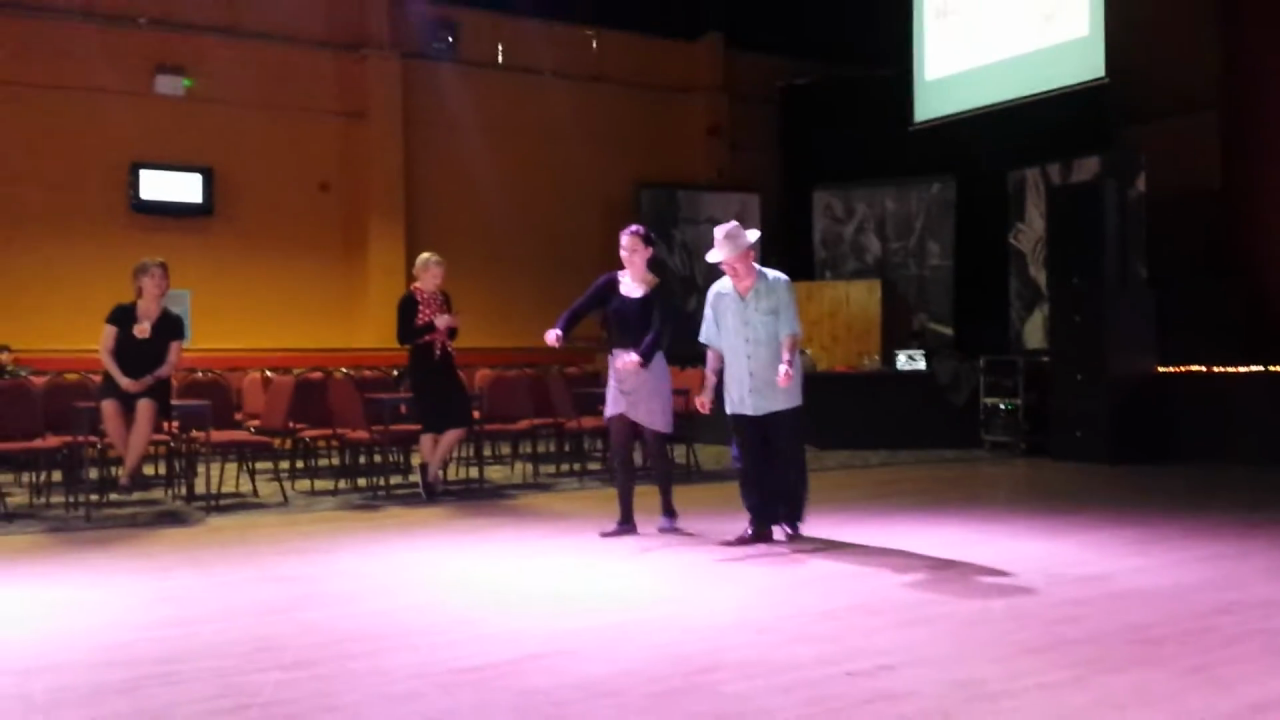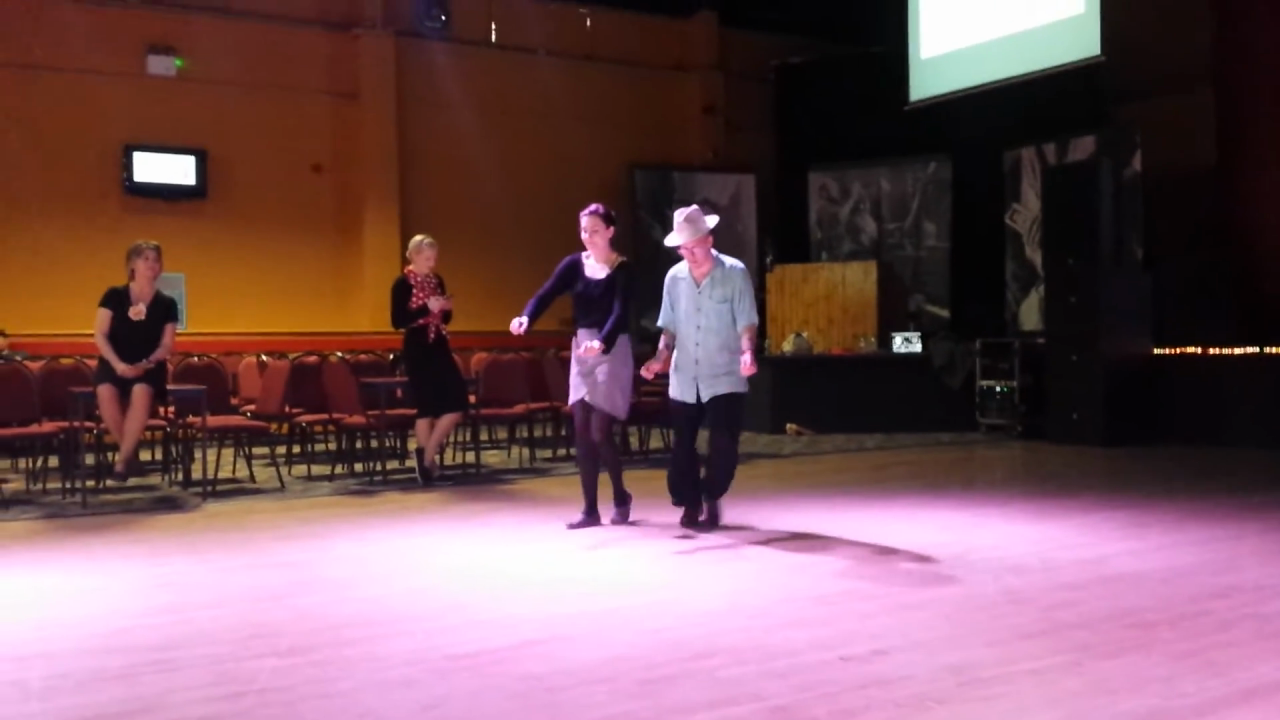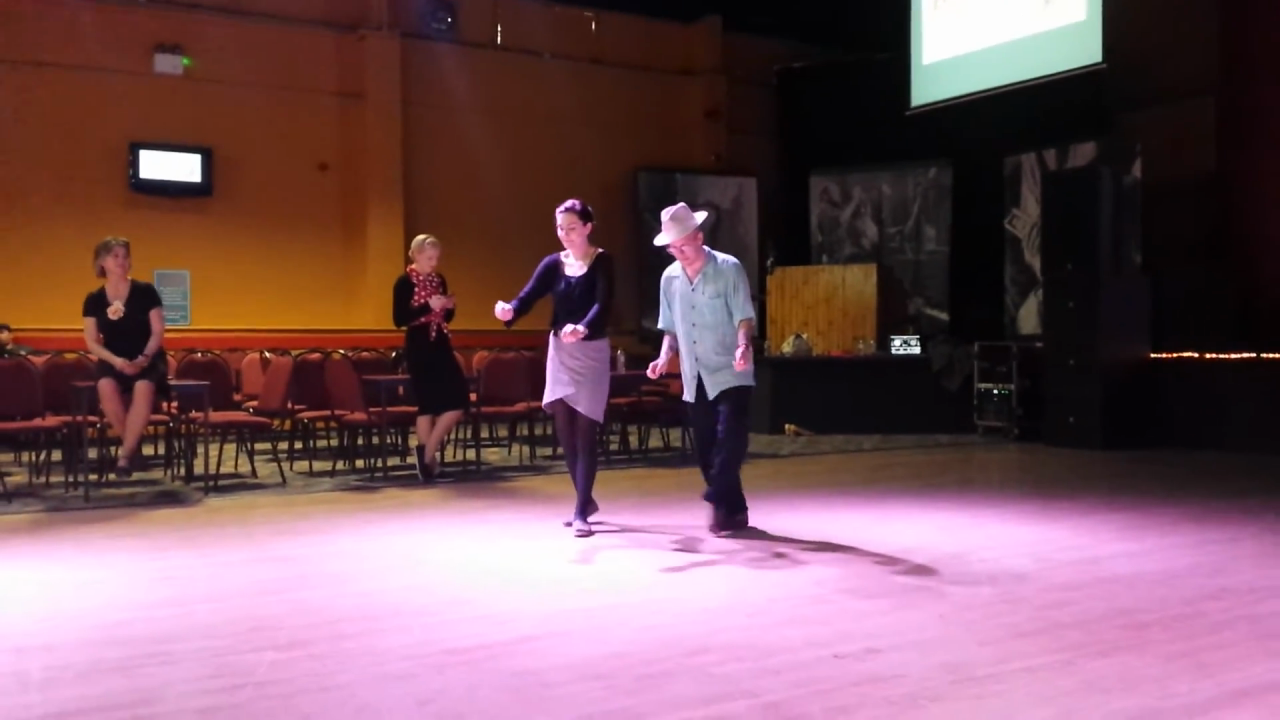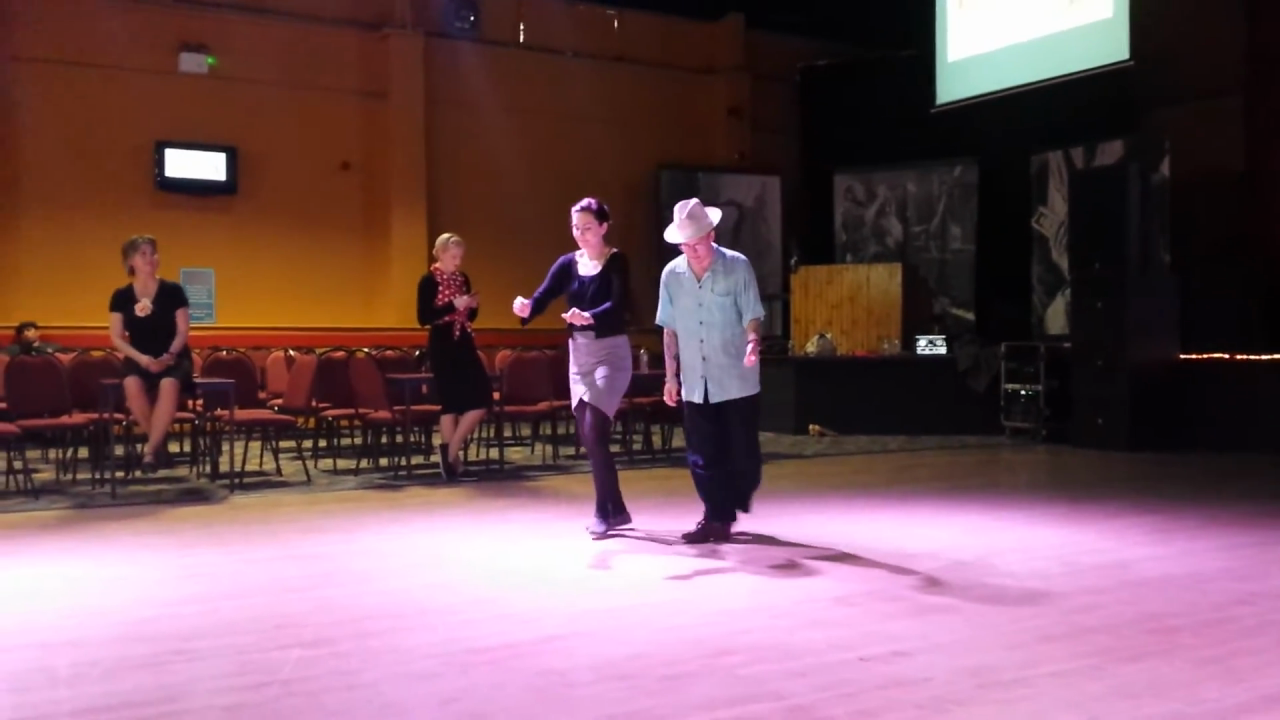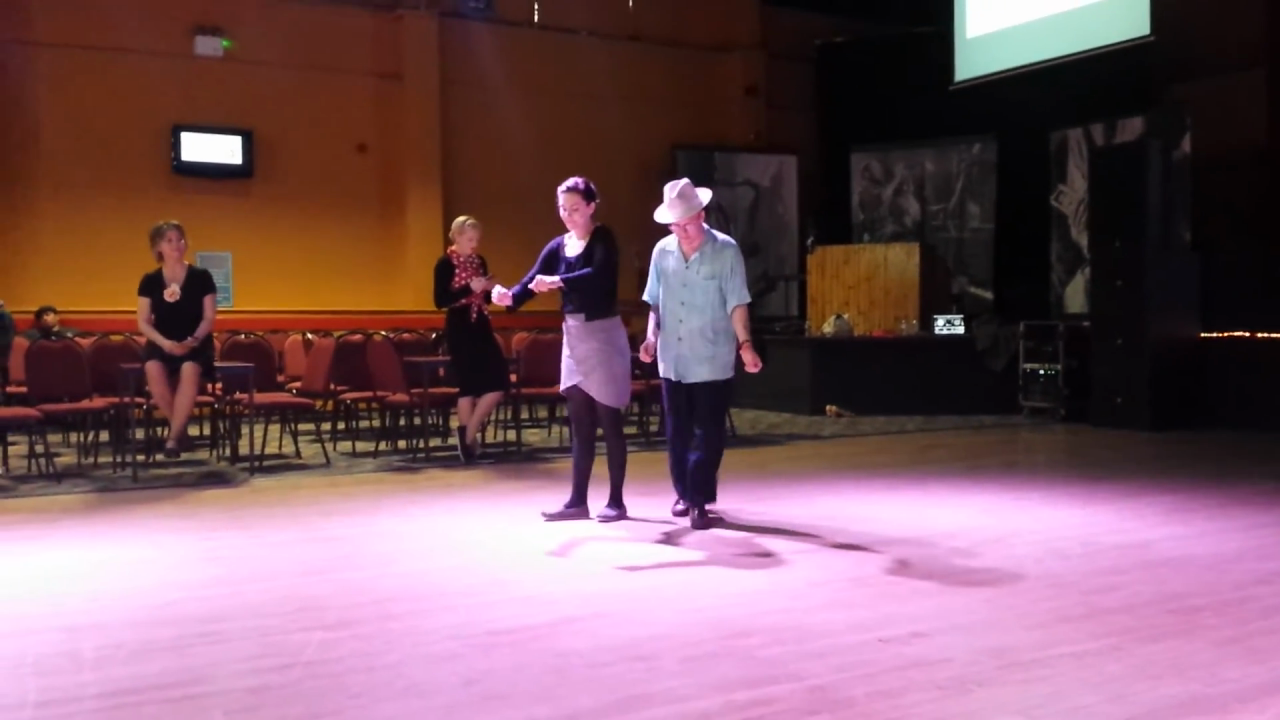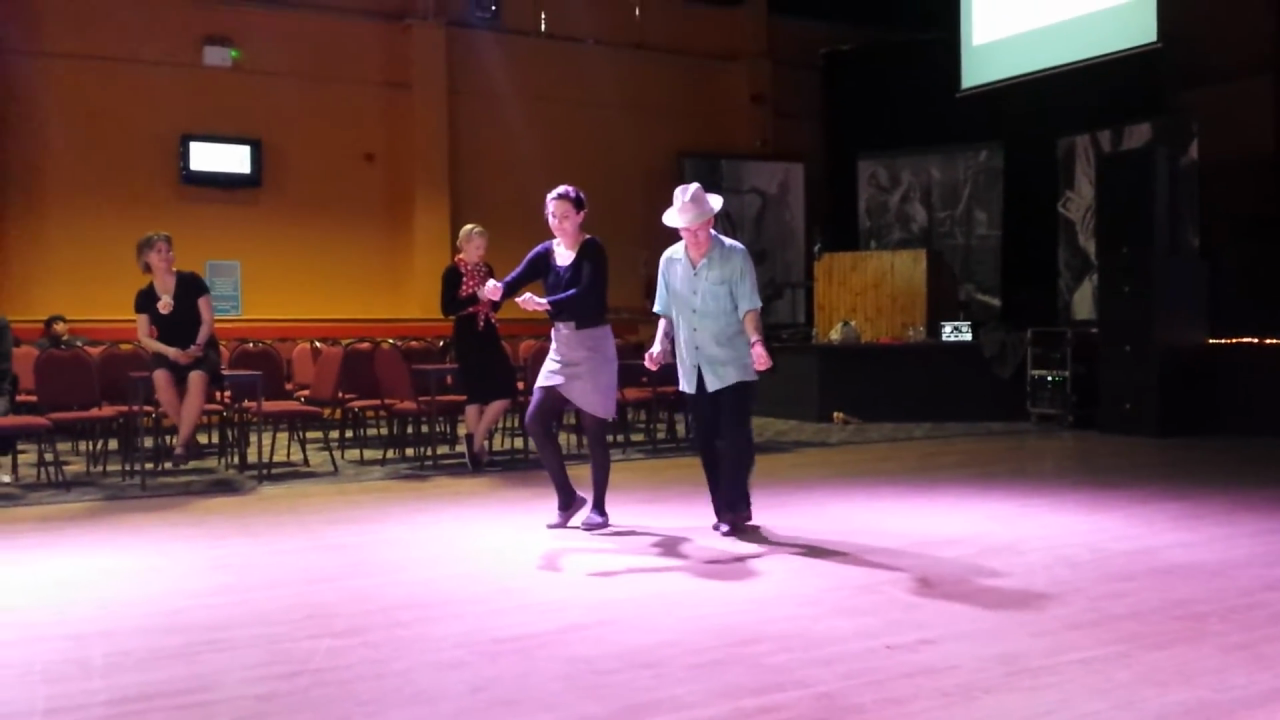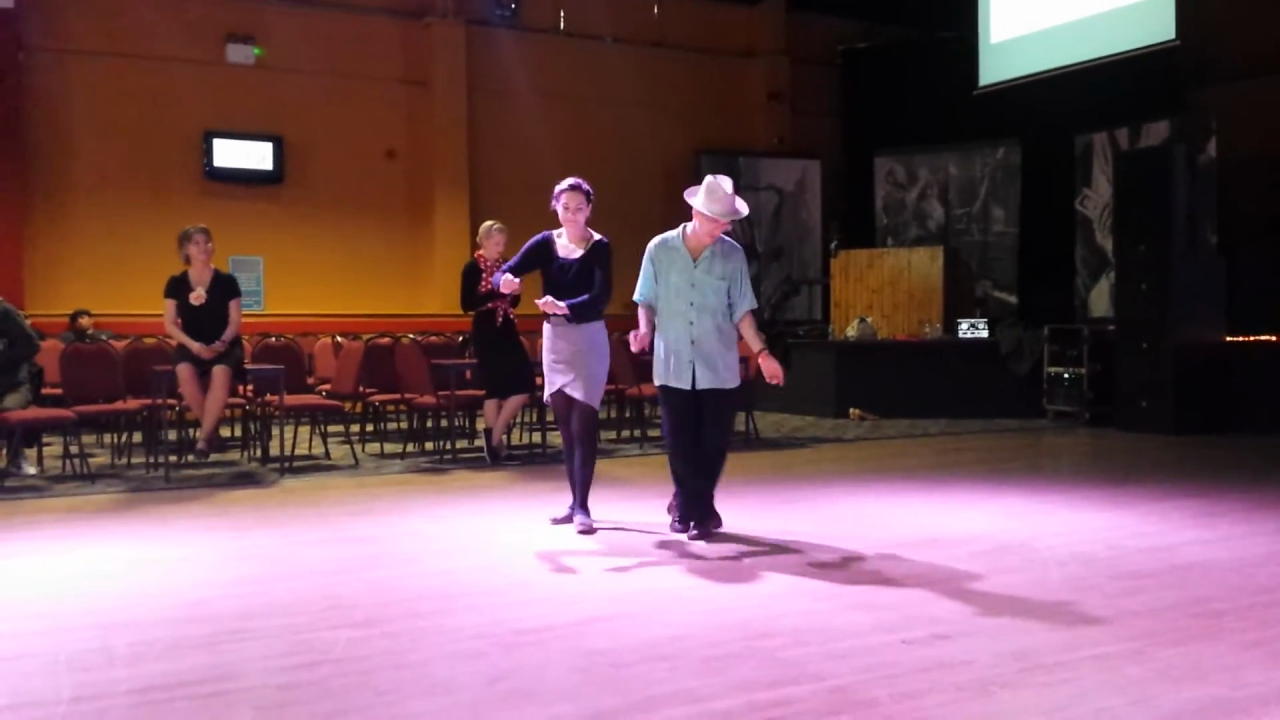
dt=0.7s
person 1, frame 1
left shoulder: (778, 285)
right shoulder: (717, 294)
left elbow: (789, 332)
right elbow: (714, 345)
left wrist: (786, 363)
right wrist: (708, 387)
left hip: (779, 393)
right hip: (740, 395)
left knee: (788, 458)
right knee: (750, 462)
left ankle: (789, 518)
right ankle: (760, 523)
person 1, frame 2
left shoulder: (735, 273)
right shoulder: (674, 278)
left elbow: (746, 323)
right elbow: (670, 327)
left wrist: (747, 352)
right wrist: (660, 358)
left hip: (724, 376)
right hip: (684, 378)
left knee: (723, 440)
right knee: (683, 446)
left ankle: (711, 498)
right ankle: (690, 504)
person 1, frame 3
left shoulder: (729, 269)
right shoulder: (669, 278)
left elbow: (743, 317)
left wrist: (743, 347)
right wrist: (664, 358)
left hip: (729, 375)
right hip: (694, 378)
left knee: (729, 438)
right knee: (708, 448)
left ankle: (727, 507)
right ankle: (728, 508)
person 1, frame 4
left shoulder: (737, 267)
right shoulder: (671, 274)
left elbow: (752, 315)
right elbow: (670, 329)
left wrist: (752, 342)
right wrist: (671, 375)
left hip: (736, 378)
right hip: (695, 382)
left knee: (742, 451)
right knee: (703, 454)
left ankle: (731, 510)
right ankle: (716, 518)
person 1, frame 5
left shoulder: (726, 250)
right shoulder: (662, 252)
left elbow: (736, 303)
left wrist: (745, 344)
right wrist: (651, 336)
left hip: (712, 361)
right hip: (673, 360)
left knee: (707, 433)
right knee: (678, 432)
left ankle: (699, 500)
right ankle: (684, 493)
person 1, frame 6
left shoulder: (735, 256)
right shoulder: (669, 260)
left elbow: (748, 308)
right elbow: (666, 313)
left wrist: (756, 343)
right wrist: (660, 345)
left hip: (732, 365)
right hip: (692, 368)
left knee: (734, 437)
right knee: (706, 441)
left ankle: (732, 508)
right ankle: (735, 506)
person 1, frame 7
left shoulder: (733, 255)
right shoulder: (660, 248)
left elbow: (742, 311)
right elbow: (645, 301)
left wrist: (761, 353)
right wrist: (644, 328)
left hip: (718, 367)
right hip: (672, 366)
left knee: (712, 443)
right knee: (681, 442)
left ankle: (687, 506)
right ankle: (699, 512)
person 2, frame 1
left shoulder: (658, 290)
right shoulder: (610, 282)
left elbow: (659, 331)
right elbow: (581, 308)
left wrist: (640, 357)
right wrist: (560, 330)
left hip: (650, 369)
right hip: (618, 370)
left knee: (654, 445)
right knee: (620, 447)
left ankle: (668, 511)
right ankle: (625, 518)
person 2, frame 2
left shoulder: (622, 269)
right shoulder: (574, 264)
left elbow: (620, 312)
right elbow: (547, 294)
left wrist: (602, 342)
right wrist: (526, 318)
left hip: (612, 351)
right hip: (581, 352)
left knee: (601, 431)
right knee: (582, 434)
left ankle: (620, 496)
right ankle: (591, 510)
person 2, frame 3
left shoulder: (602, 262)
right shoulder: (553, 263)
left elbow: (603, 305)
right elbow: (528, 297)
left wrist: (582, 328)
right wrist: (509, 311)
left hip: (592, 353)
right hip: (560, 352)
left knee: (585, 434)
right knee: (565, 432)
left ankle: (581, 511)
right ankle: (585, 501)
person 2, frame 4
left shoulder: (616, 261)
right shoulder: (567, 264)
left elbow: (618, 305)
right elbow: (543, 297)
left wrist: (589, 317)
right wrist: (526, 307)
left hip: (610, 351)
right hip: (579, 353)
left knee: (594, 431)
right knee: (589, 437)
left ankle: (603, 512)
right ankle: (617, 509)
person 2, frame 5
left shoulder: (602, 237)
right shoulder: (557, 247)
left elbow: (598, 276)
right elbow: (531, 282)
left wrist: (557, 282)
right wrist: (509, 296)
left hip: (604, 334)
right hip: (573, 336)
left knee: (609, 420)
right knee: (580, 422)
left ankle: (616, 501)
right ankle: (578, 500)
person 2, frame 6
left shoulder: (592, 249)
right shoulder: (545, 253)
left elbow: (586, 294)
right elbow: (515, 281)
left wrist: (544, 303)
right wrist: (497, 290)
left hip: (593, 345)
right hip: (560, 346)
left knee: (594, 431)
right knee: (536, 421)
left ankle: (598, 507)
right ankle: (567, 498)
person 2, frame 7
left shoulder: (599, 247)
right shoulder: (544, 243)
left elbow: (602, 295)
right elbow: (506, 272)
left wrist: (565, 307)
right wrist: (505, 282)
left hip: (588, 338)
right hip: (554, 337)
left knee: (583, 424)
right knee: (566, 425)
left ankle: (582, 507)
right ankle: (575, 503)
person 3, frame 1
left shoulder: (443, 298)
right shoulder: (409, 300)
right elbow: (403, 338)
left wrist: (453, 326)
right wrist: (432, 325)
left hip: (444, 363)
right hip: (422, 365)
left knee: (461, 419)
right knee: (431, 421)
left ankle: (431, 469)
right ankle: (430, 475)
person 3, frame 2
left shoulder: (437, 281)
right shoulder: (403, 283)
right elbow: (397, 321)
left wrist: (447, 309)
right wrist: (426, 308)
left hip: (439, 346)
right hip: (417, 349)
left knee: (457, 402)
right knee: (426, 406)
left ankle: (427, 455)
right ankle: (426, 461)
person 3, frame 3
left shoulder: (439, 280)
right shoulder: (405, 282)
right elbow: (399, 320)
left wrist: (449, 307)
right wrist: (428, 306)
left hip: (441, 345)
right hip: (419, 347)
left knee: (458, 399)
right knee: (428, 403)
left ankle: (427, 453)
right ankle: (427, 459)
person 3, frame 4
left shoulder: (463, 279)
right shoulder: (429, 281)
right elbow: (424, 318)
left wrist: (473, 306)
right wrist: (452, 305)
left hip: (464, 343)
right hip: (443, 345)
left knee: (481, 399)
right knee: (451, 402)
left ankle: (450, 453)
right ankle: (451, 459)
person 3, frame 5
left shoulder: (479, 261)
right shoulder: (445, 264)
right elbow: (440, 301)
left wrist: (489, 289)
right wrist: (469, 288)
left hip: (481, 326)
right hip: (459, 328)
left knee: (498, 382)
right knee: (468, 385)
left ankle: (468, 435)
right ankle: (468, 441)
person 3, frame 6
left shoulder: (487, 269)
right shoulder: (453, 272)
right elbow: (447, 309)
right wrist: (476, 296)
left hip: (488, 333)
right hip: (467, 336)
left knee: (505, 389)
right knee: (476, 392)
left ankle: (476, 442)
right ankle: (475, 448)
person 3, frame 7
left shoulder: (506, 266)
right shoulder: (472, 268)
right elbow: (467, 305)
left wrist: (515, 294)
right wrist: (496, 292)
left hip: (507, 329)
right hip: (486, 331)
left knee: (524, 384)
right knee: (495, 387)
left ankle: (495, 437)
right ankle: (494, 443)
person 4, frame 1
left shoulder: (173, 321)
right shoulder: (121, 313)
left elbow: (171, 363)
right elbow: (105, 352)
left wrist: (149, 380)
right wrist: (121, 379)
left hip: (153, 383)
right hip: (119, 380)
left knee: (145, 408)
right knee: (109, 407)
left ankle: (127, 471)
right ankle: (132, 465)
person 4, frame 2
left shoulder: (167, 304)
right shoulder: (114, 295)
left elbow: (167, 345)
right elbow: (100, 336)
left wrist: (146, 363)
right wrist: (117, 364)
left hip: (148, 367)
right hip: (113, 363)
left knee: (141, 393)
right knee: (106, 392)
left ankle: (123, 458)
right ankle: (128, 450)
person 4, frame 3
left shoulder: (146, 292)
right shoulder: (94, 300)
left elbow: (158, 332)
right elbow: (92, 342)
left wrist: (144, 358)
right wrist: (115, 361)
left hip: (148, 360)
right hip: (113, 361)
left knee: (143, 388)
right knee: (106, 388)
left ankle: (126, 452)
right ankle: (131, 444)
person 4, frame 4
left shoulder: (173, 291)
right shoulder: (121, 296)
left elbow: (183, 331)
right elbow: (117, 338)
left wrist: (169, 356)
right wrist: (141, 358)
left hip: (173, 358)
right hip: (139, 359)
left knee: (169, 385)
right knee: (132, 385)
left ankle: (151, 448)
right ankle: (158, 441)
person 4, frame 5
left shoulder: (201, 277)
right shoulder: (149, 281)
left elbow: (209, 317)
right elbow: (143, 322)
left wrist: (194, 339)
right wrist: (164, 342)
left hip: (195, 344)
right hip: (162, 344)
left knee: (189, 370)
right knee: (153, 370)
left ankle: (174, 436)
right ankle: (179, 428)
person 4, frame 6
left shoulder: (192, 281)
right shoulder: (144, 296)
left elbow: (208, 320)
right elbow: (144, 337)
left wrist: (197, 347)
right wrist: (169, 351)
left hip: (201, 349)
right hip: (167, 352)
left knee: (197, 379)
right knee: (161, 378)
left ankle: (181, 442)
right ankle: (188, 435)
person 4, frame 7
left shoulder: (227, 281)
right shoulder: (175, 283)
left elbow: (235, 321)
right elbow: (170, 324)
left wrist: (222, 343)
right wrist: (193, 345)
left hip: (224, 346)
right hip: (191, 346)
left knee: (220, 373)
right knee: (185, 372)
left ankle: (204, 437)
right ankle: (210, 429)
